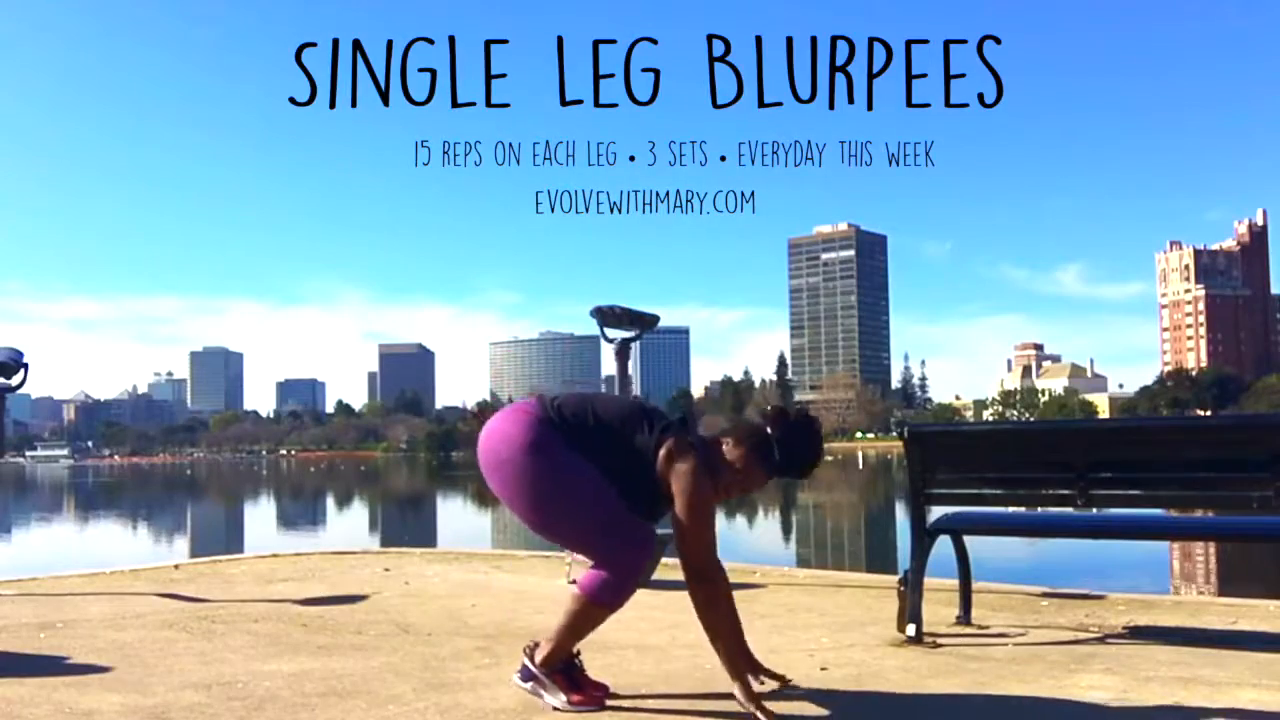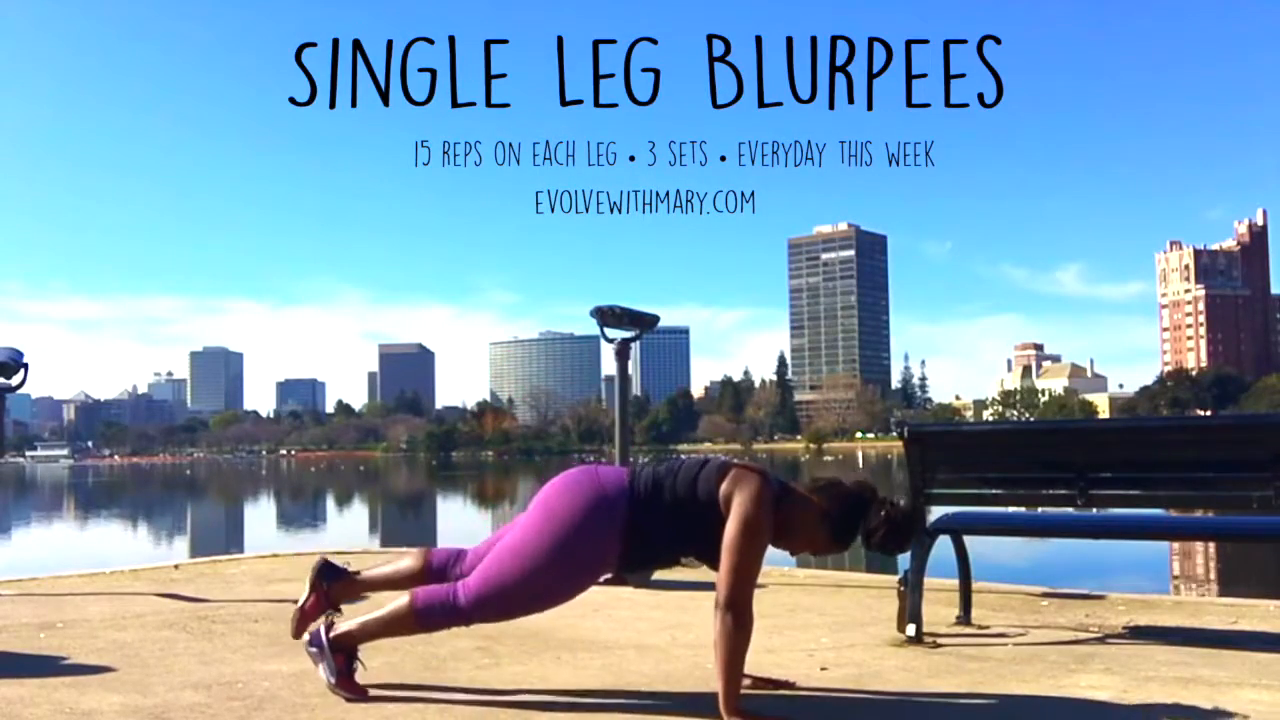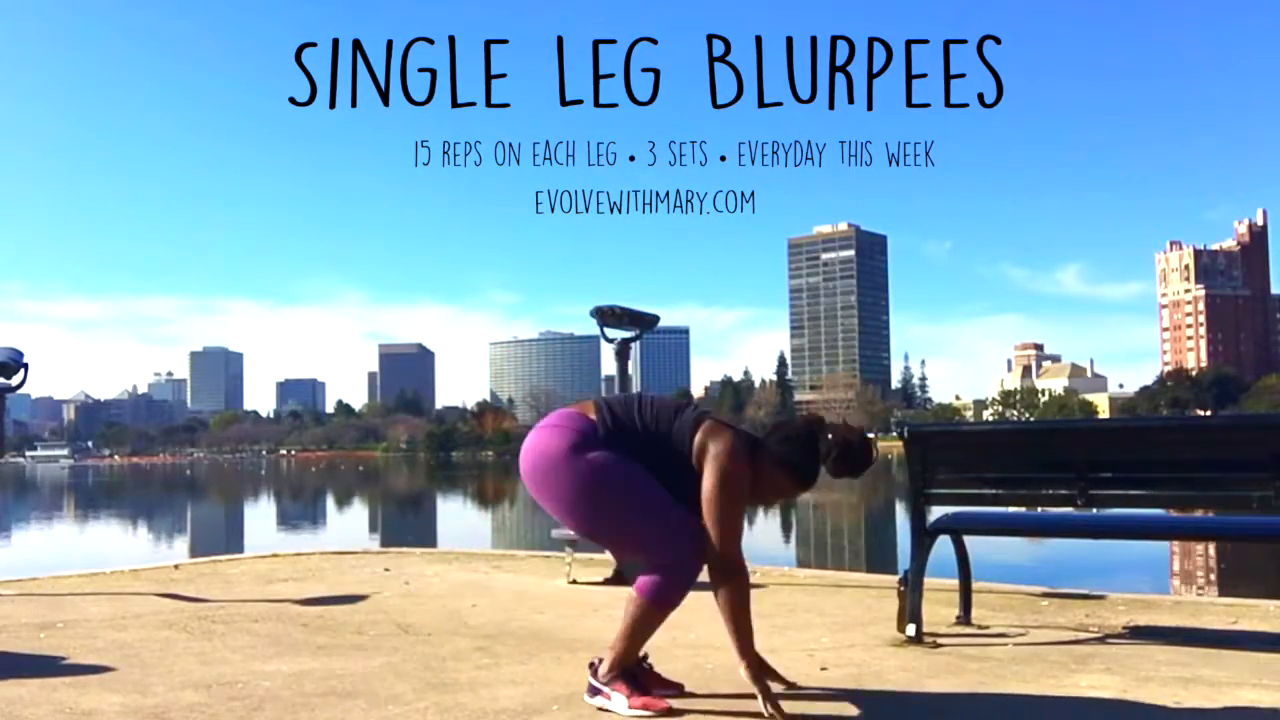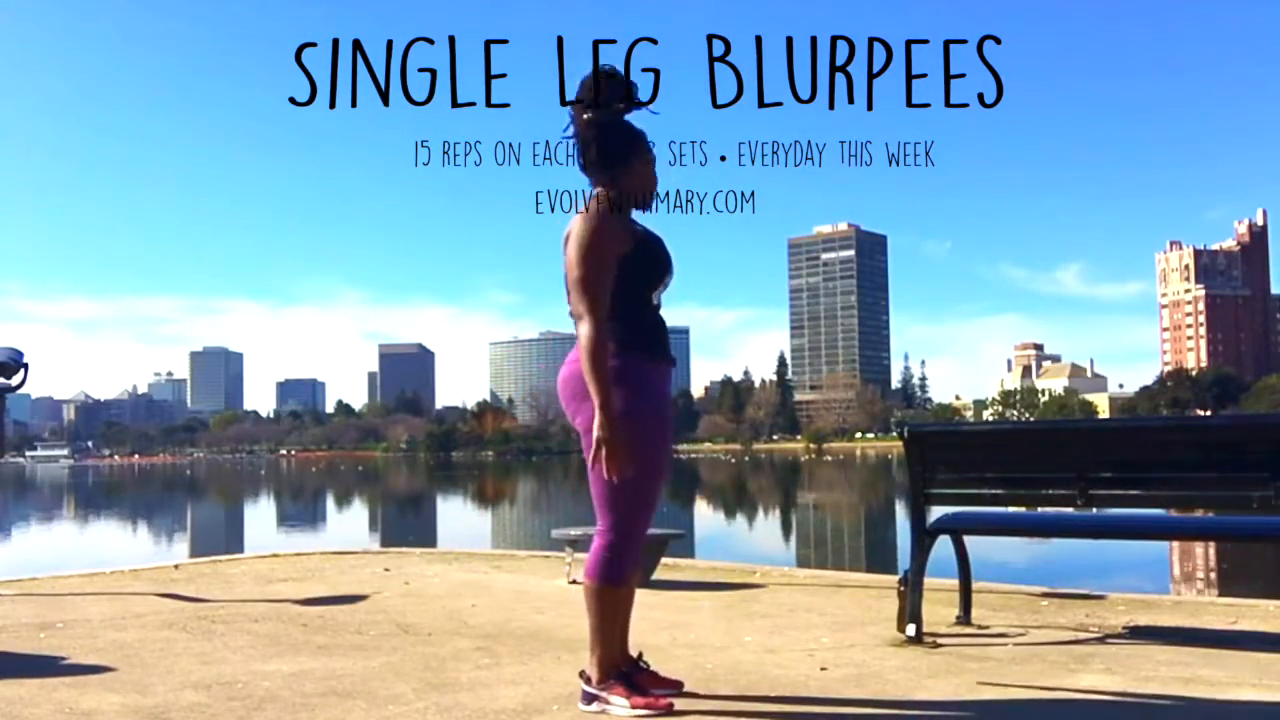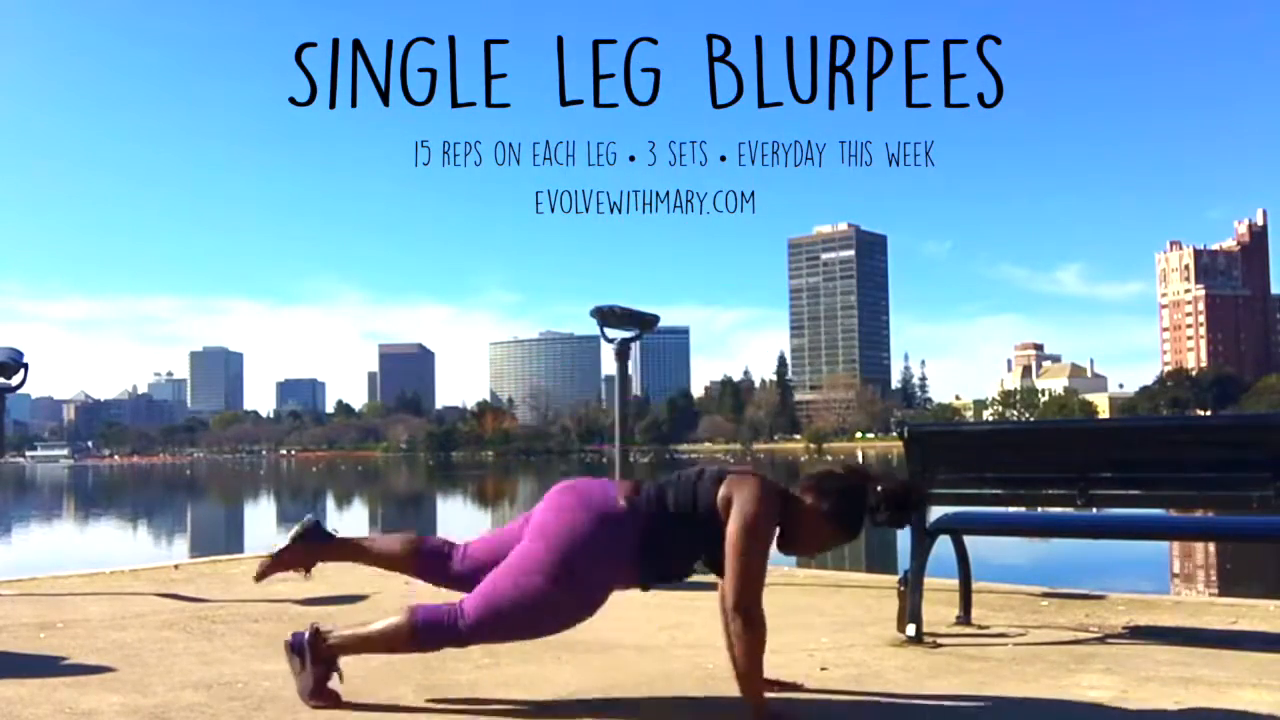
dt=1s
person 1, frame 1
left shoulder: (695, 468)
right shoulder: (691, 467)
left elbow: (705, 574)
right elbow: (704, 579)
left wrist: (742, 659)
right wrist: (739, 676)
left hip: (537, 444)
right hip: (519, 442)
left knee: (626, 550)
right knee: (628, 556)
left ankle: (555, 658)
right ankle: (542, 663)
person 1, frame 2
left shoulder: (754, 497)
right shoulder: (760, 501)
left elbow: (729, 597)
right elbow: (732, 605)
left hip: (586, 497)
right hip: (588, 523)
left knee: (465, 567)
right knee: (470, 597)
left ankle: (339, 582)
right ankle: (338, 636)
person 1, frame 3
left shoulder: (730, 455)
right shoulder: (731, 459)
left elbow: (726, 565)
right elbow: (727, 566)
left wrist: (749, 656)
right wrist: (749, 662)
left hip: (577, 453)
right hip: (560, 451)
left knee: (681, 548)
right knee: (682, 553)
left ankle: (625, 663)
right ankle: (608, 674)
person 1, frame 4
left shoulder: (619, 227)
right shoulder: (595, 224)
right elbow: (591, 325)
right wrist: (605, 413)
left hip: (638, 382)
right hip: (616, 382)
left knee: (629, 530)
right knee: (619, 530)
left ankle: (617, 663)
person 1, frame 5
left shoulder: (761, 505)
right shoulder: (759, 500)
left elbow: (736, 604)
right elbow: (739, 609)
left hip: (586, 514)
right hip: (585, 537)
left knee: (457, 566)
right knee: (466, 620)
left ankle: (321, 543)
right ankle: (321, 645)
